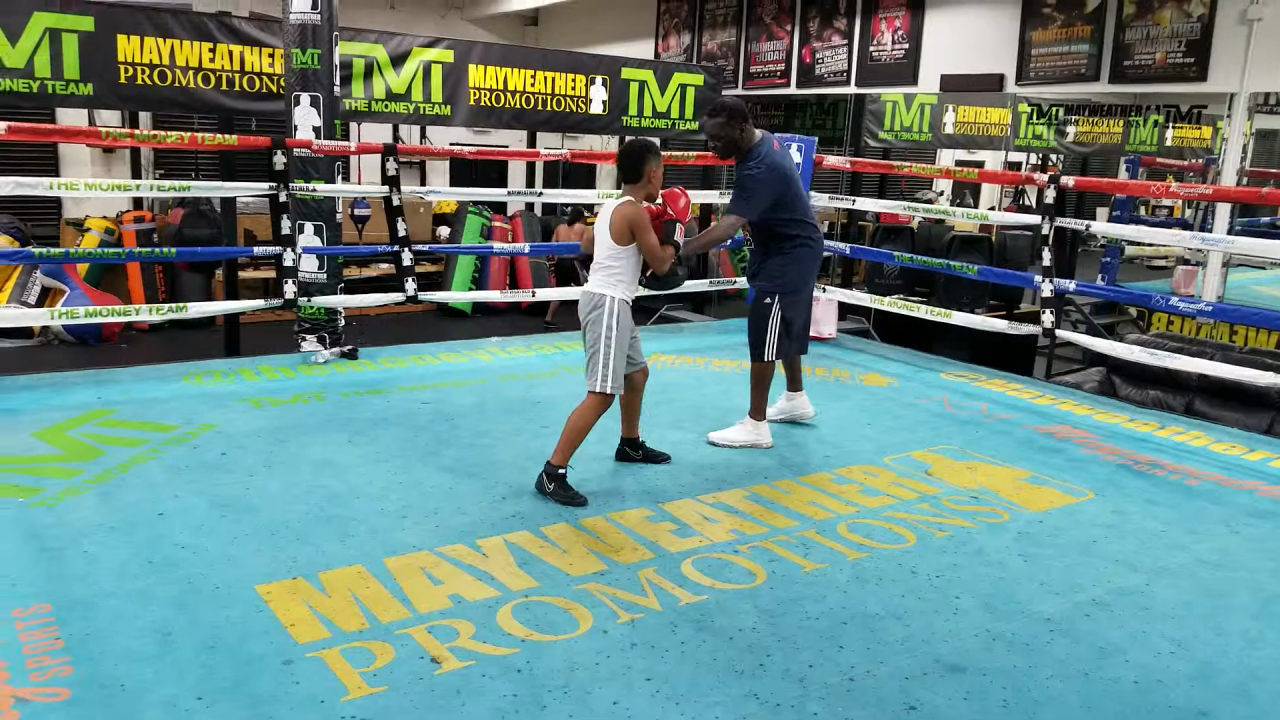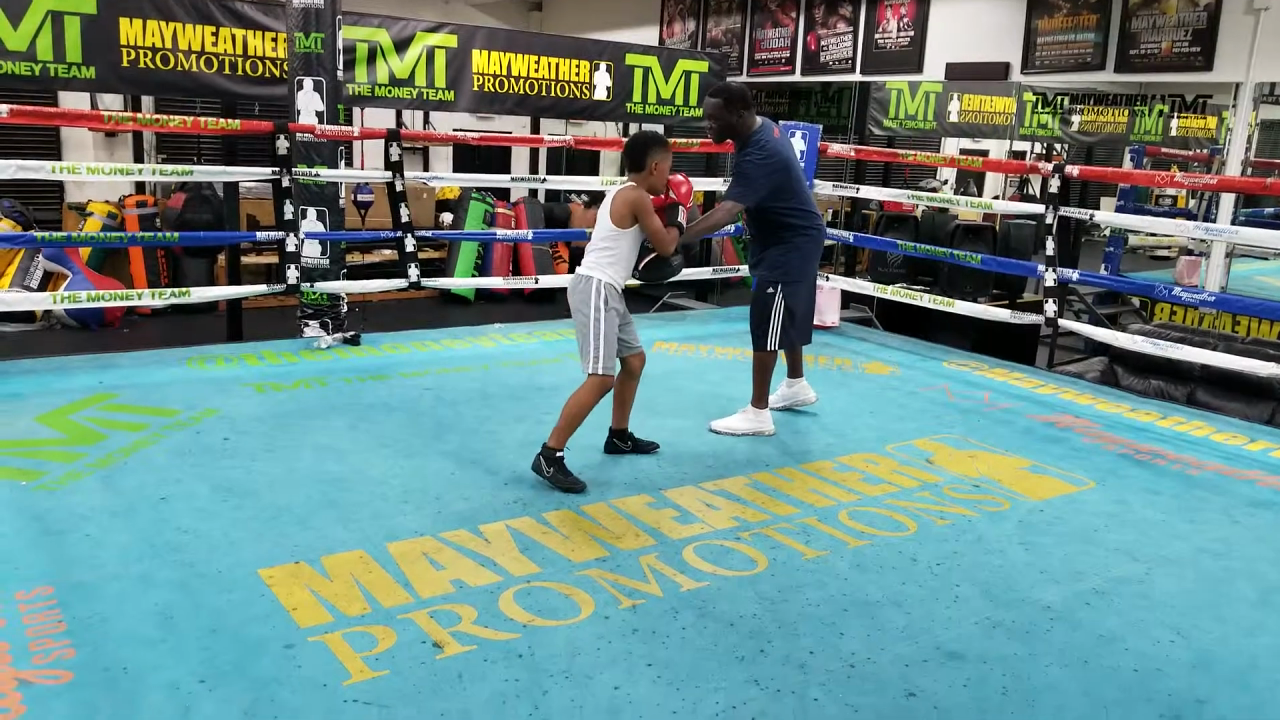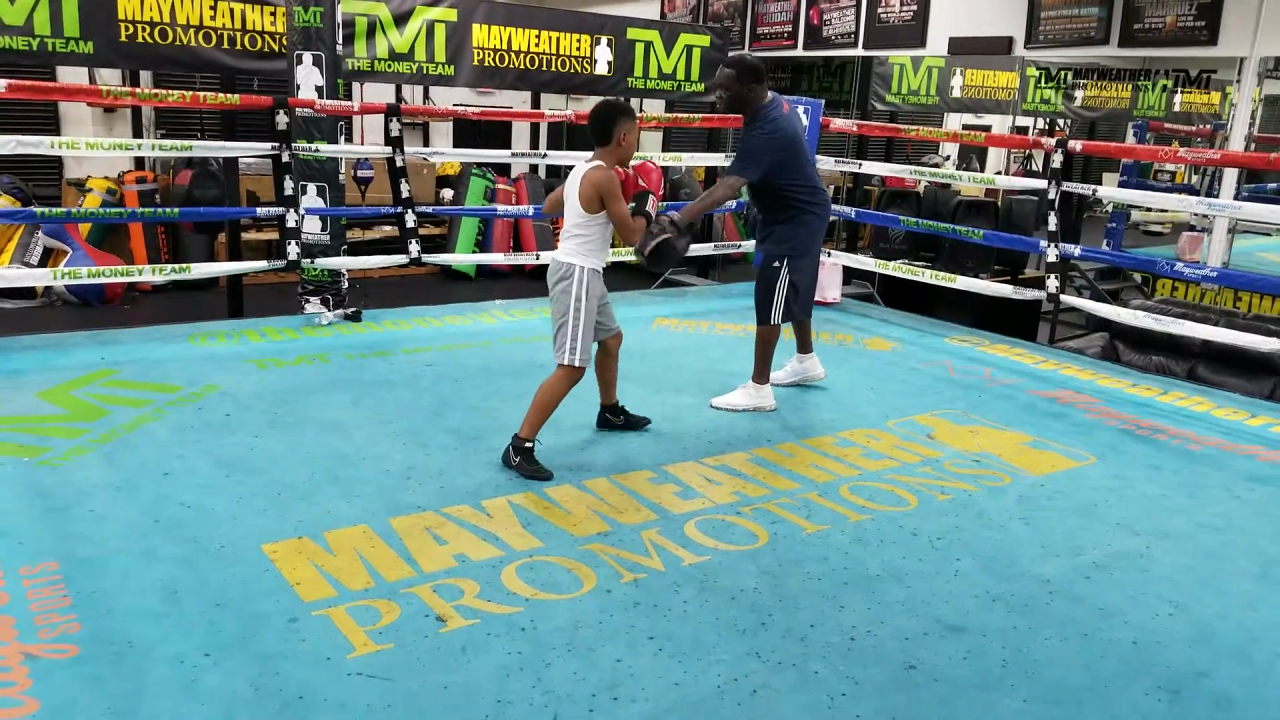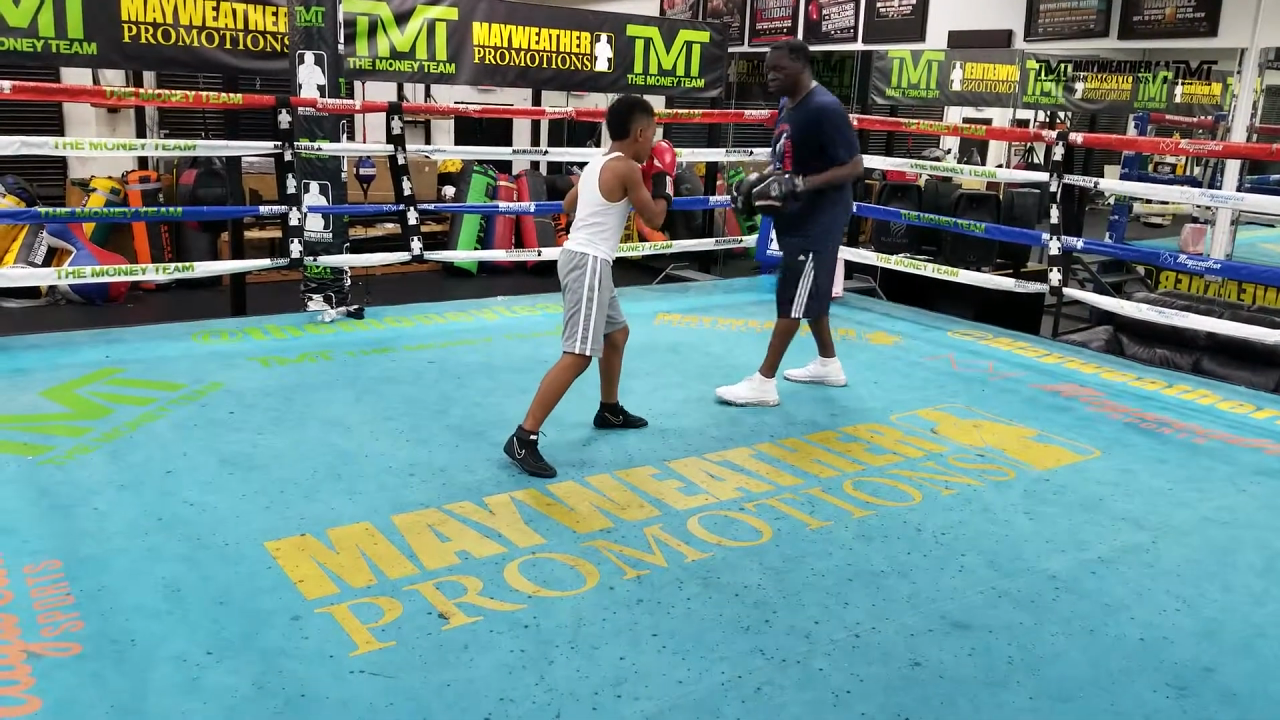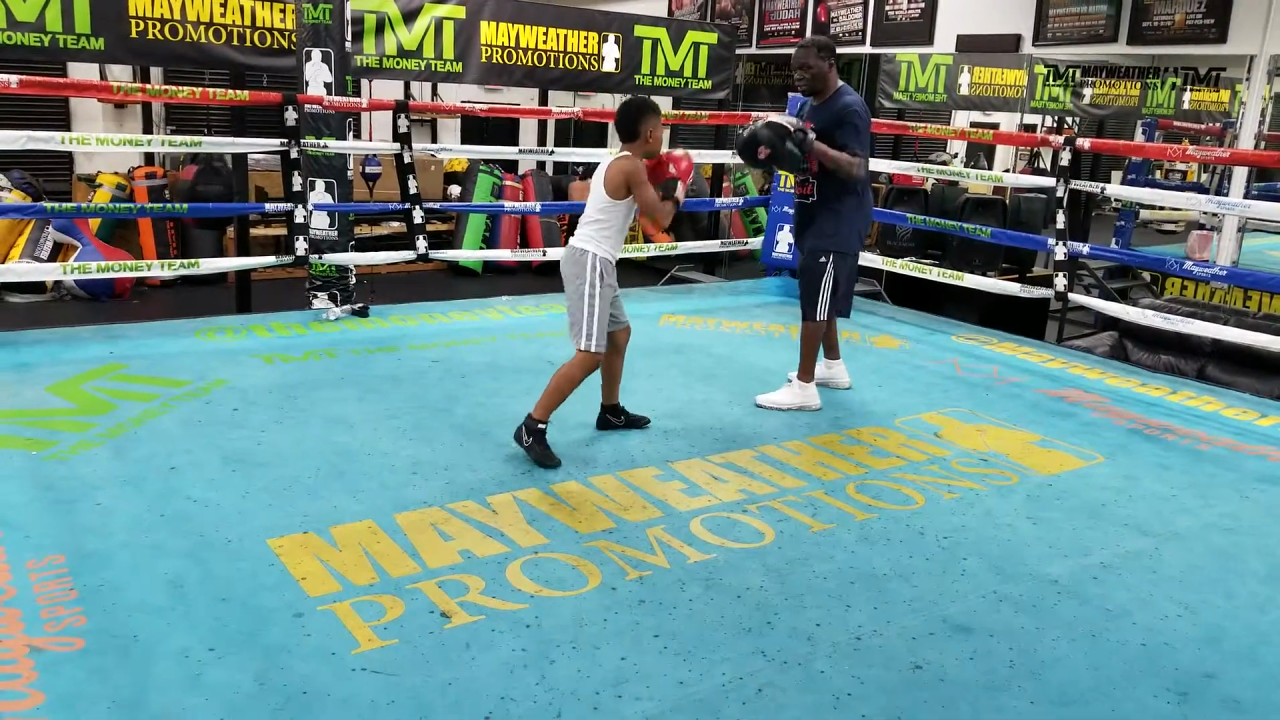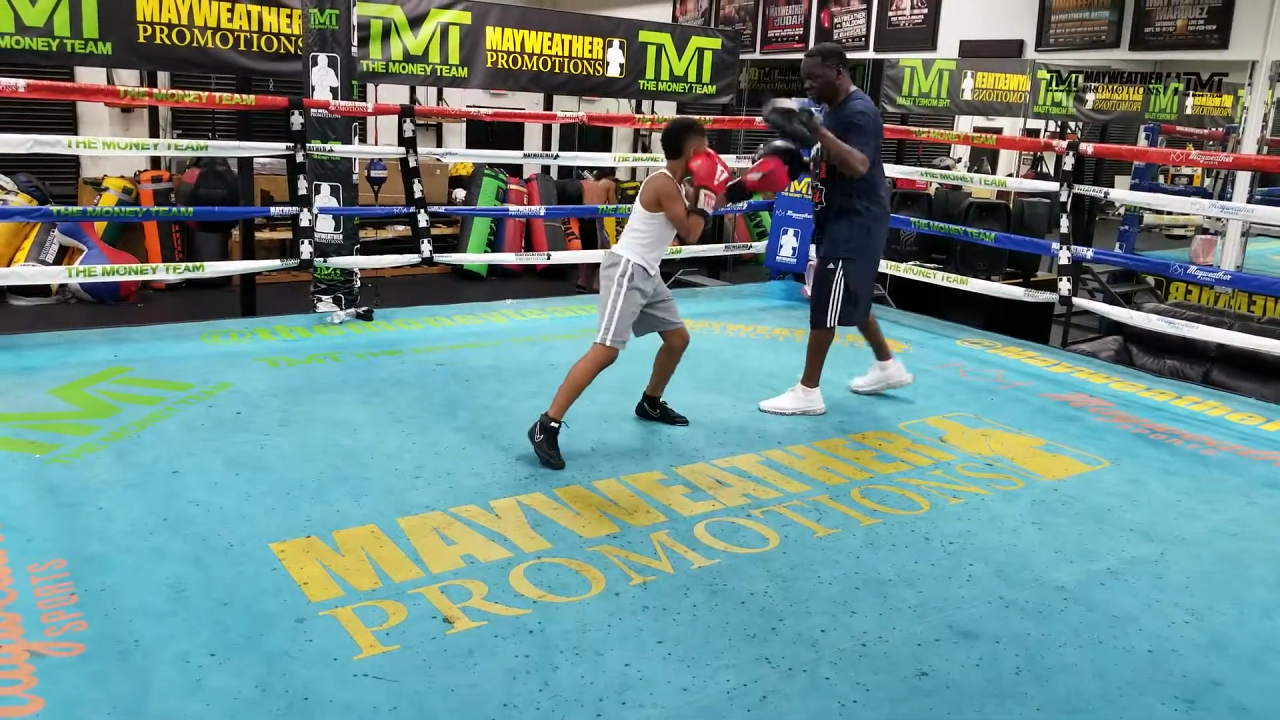
dt=0.5s
person 1, frame 1
left shoulder: (613, 206)
right shoulder: (635, 212)
left elbow: (587, 243)
right elbow: (661, 265)
right wrist: (675, 224)
left hip: (609, 302)
right hip: (608, 304)
left knee: (637, 374)
right knee: (602, 394)
left ankle: (631, 445)
right ankle: (552, 474)
person 1, frame 2
left shoulder: (618, 195)
right shoulder: (637, 197)
right elbow: (666, 247)
right wrist: (678, 209)
left hip: (606, 290)
right hip: (595, 288)
left knee: (634, 360)
right knee: (600, 378)
left ankle: (619, 436)
right ankle: (550, 456)
person 1, frame 3
left shoulder: (582, 170)
right shoulder: (605, 178)
left elbow: (549, 208)
right elbow: (631, 236)
right wrist: (647, 200)
left hip: (583, 272)
right hip: (577, 274)
left knee: (611, 339)
right knee: (572, 367)
left ankle: (611, 412)
right ankle: (519, 447)
person 1, frame 4
left shoulder: (597, 165)
right shoulder: (626, 168)
left elbow: (568, 205)
right elbow: (655, 219)
right wrist: (664, 178)
left hip: (586, 259)
right hip: (589, 263)
left knee: (617, 334)
right knee: (578, 355)
left ankle: (609, 410)
right ankle: (523, 439)
person 1, frame 5
left shoulder: (614, 165)
right shoulder: (631, 168)
right elbow: (661, 219)
left wrist: (660, 178)
right wrist: (677, 184)
left hip: (598, 263)
right hip: (589, 263)
left knee: (620, 335)
right knee: (590, 354)
left ankle: (610, 411)
right ankle: (532, 428)
person 1, frame 6
left shoulder: (679, 185)
right shoulder: (663, 184)
right elbow: (691, 233)
right wrist: (707, 191)
left hip: (647, 273)
right hip: (627, 270)
left knee: (678, 338)
right knee: (605, 351)
left ankle: (651, 403)
right ankle: (546, 427)
person 2, frame 1
left shoulder: (760, 168)
right shoulder: (763, 141)
left elbow: (728, 226)
left wrist: (681, 251)
left hip: (790, 253)
right hip: (788, 248)
left knee: (763, 334)
right knee: (784, 327)
left ankle: (755, 425)
right ankle: (795, 399)
person 2, frame 2
left shoulder: (760, 155)
right shoulder: (763, 128)
left elbow: (725, 212)
left wrist: (676, 238)
left hip: (791, 243)
right hip: (790, 237)
left knee: (766, 323)
right knee: (786, 315)
left ankle: (757, 414)
right ankle: (796, 386)
person 2, frame 3
left shoulder: (767, 131)
right shoulder: (772, 104)
left elbow: (728, 187)
left wrist: (677, 218)
left hip: (795, 219)
right hip: (793, 212)
left knee: (768, 299)
right knee: (792, 292)
left ankle: (758, 390)
right ankle: (806, 361)
person 2, frame 4
left shoulder: (824, 109)
right shoulder: (789, 107)
left elbow: (854, 166)
left wrist: (802, 185)
right wrist: (765, 178)
left hip: (820, 216)
right hip: (802, 215)
left knee: (792, 297)
right knee: (809, 291)
left ankle: (764, 382)
right ankle: (828, 364)
person 2, frame 5
left shoulder: (849, 107)
right shoulder: (808, 105)
left elbow: (855, 169)
left wrist: (809, 139)
left hip: (841, 216)
right hip: (814, 214)
left knee: (815, 297)
right knee: (822, 295)
left ankle: (804, 387)
right ankle: (832, 366)
person 2, frame 6
left shoulder: (859, 112)
right shoulder: (834, 109)
left elbow: (857, 165)
left wrist: (814, 129)
left hip: (856, 221)
right hip: (841, 219)
left knee: (826, 302)
right knee: (849, 297)
left ankle: (808, 392)
right ankle: (888, 366)
